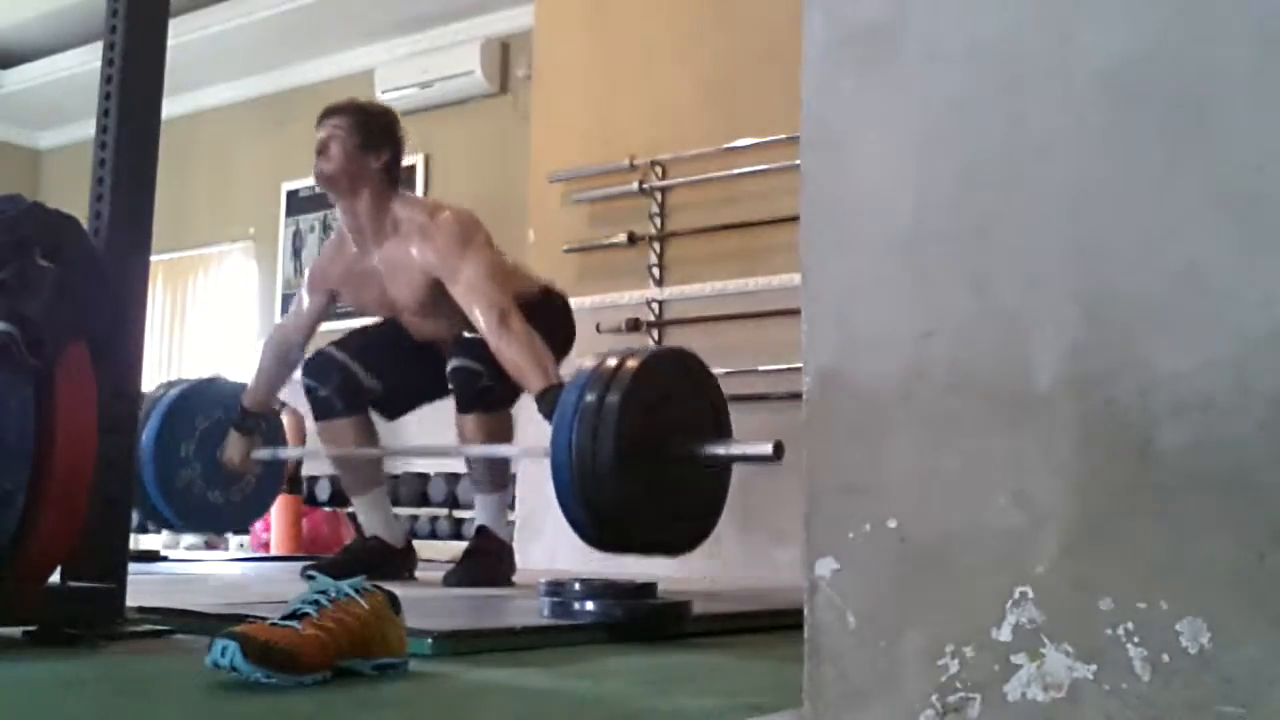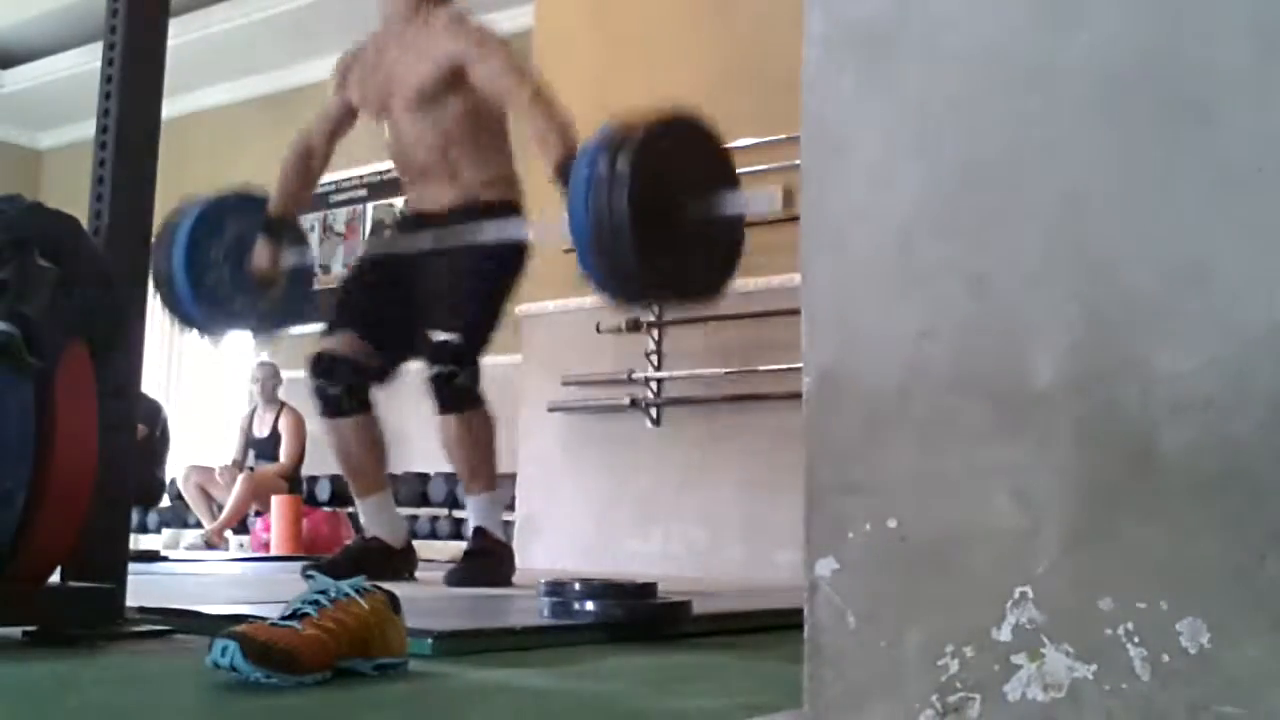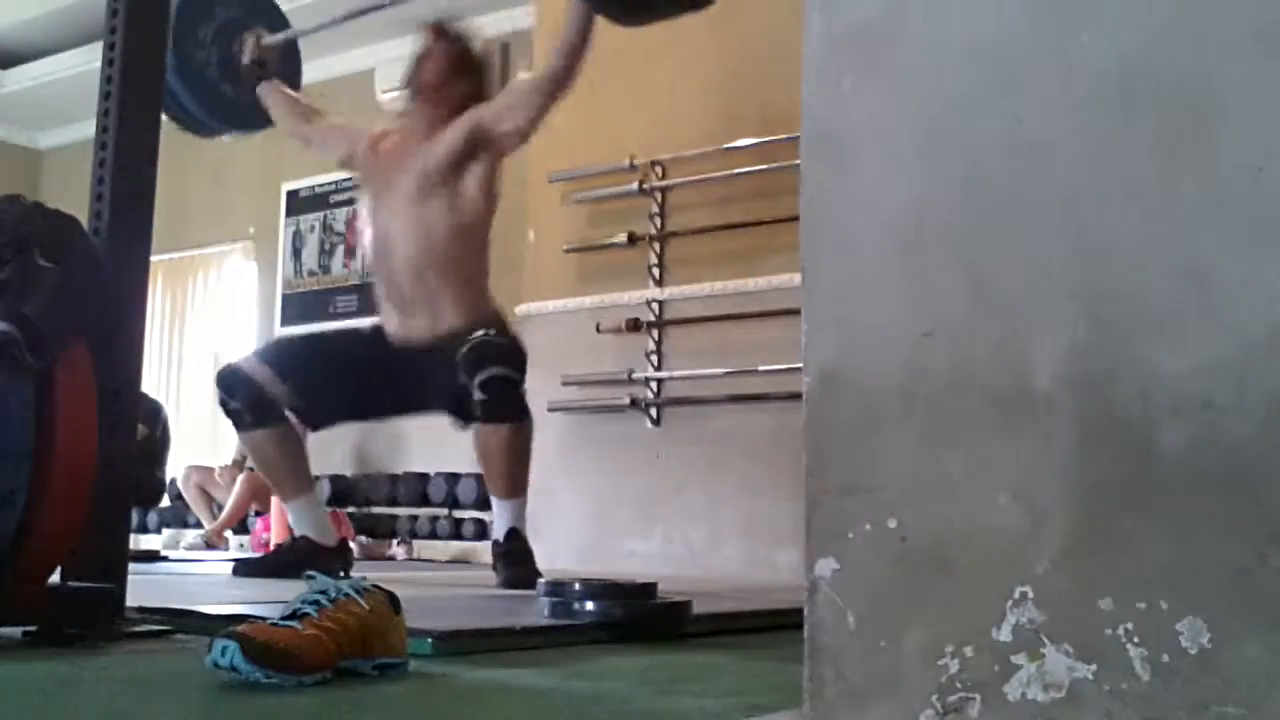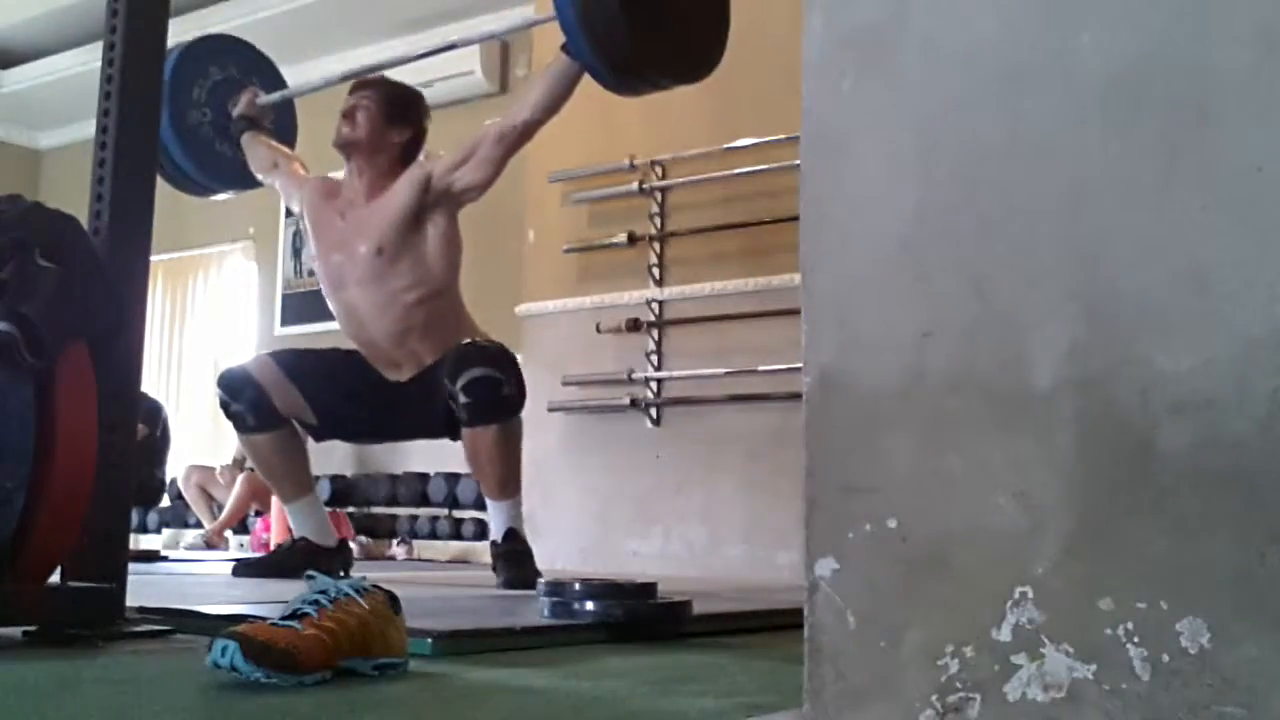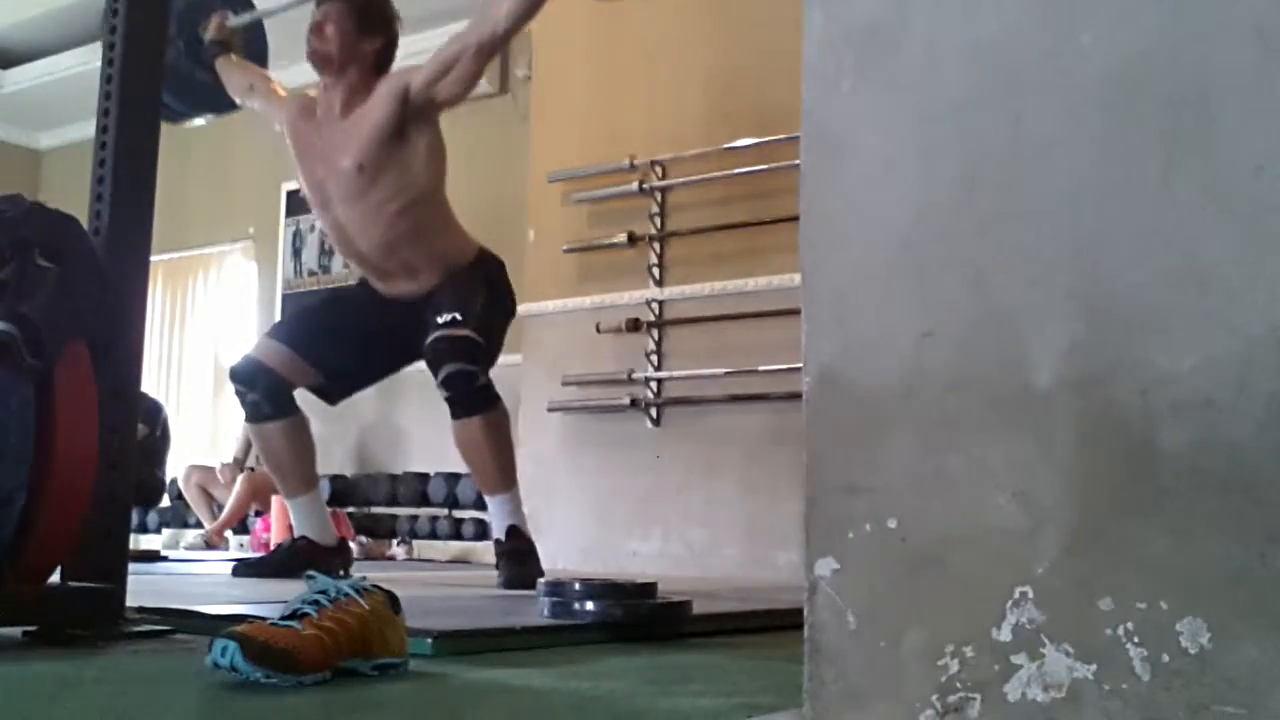
dt=0.5s
person 1, frame 1
left shoulder: (436, 232)
right shoulder: (334, 259)
left elbow: (501, 324)
right elbow: (286, 338)
left wrist: (559, 410)
right wrist: (245, 424)
left hip: (531, 318)
left knee: (469, 362)
right knee: (325, 376)
left ankle: (493, 540)
right ankle: (385, 538)
person 1, frame 2
right shoulder: (356, 64)
left elbow: (529, 105)
right elbow: (311, 148)
right wrist: (273, 231)
left hip: (480, 224)
right hip: (417, 229)
left knee: (448, 368)
right knee: (334, 368)
left ankle: (491, 541)
right ankle: (381, 530)
person 1, frame 3
left shoulder: (475, 133)
right shoulder: (373, 146)
left elbow: (558, 67)
right elbow: (305, 120)
right wrist: (261, 73)
left hip: (457, 339)
right hip: (392, 347)
left knee: (492, 369)
right knee: (242, 382)
left ankle: (508, 537)
right ankle: (316, 539)
person 1, frame 4
left shoulder: (426, 190)
right shoulder: (317, 199)
left elbow: (515, 123)
right elbow: (270, 164)
left wrist: (577, 47)
right wrist: (246, 123)
left hip: (463, 375)
right hip: (384, 385)
left knee: (477, 377)
right knee: (245, 388)
left ankle: (509, 543)
right ankle: (318, 543)
person 1, frame 5
left shoulder: (400, 99)
right shoulder: (296, 116)
right elbow: (250, 85)
left hip: (461, 283)
right hip: (381, 296)
left knee: (455, 365)
right knee: (259, 374)
left ankle: (511, 538)
right ankle: (317, 539)
